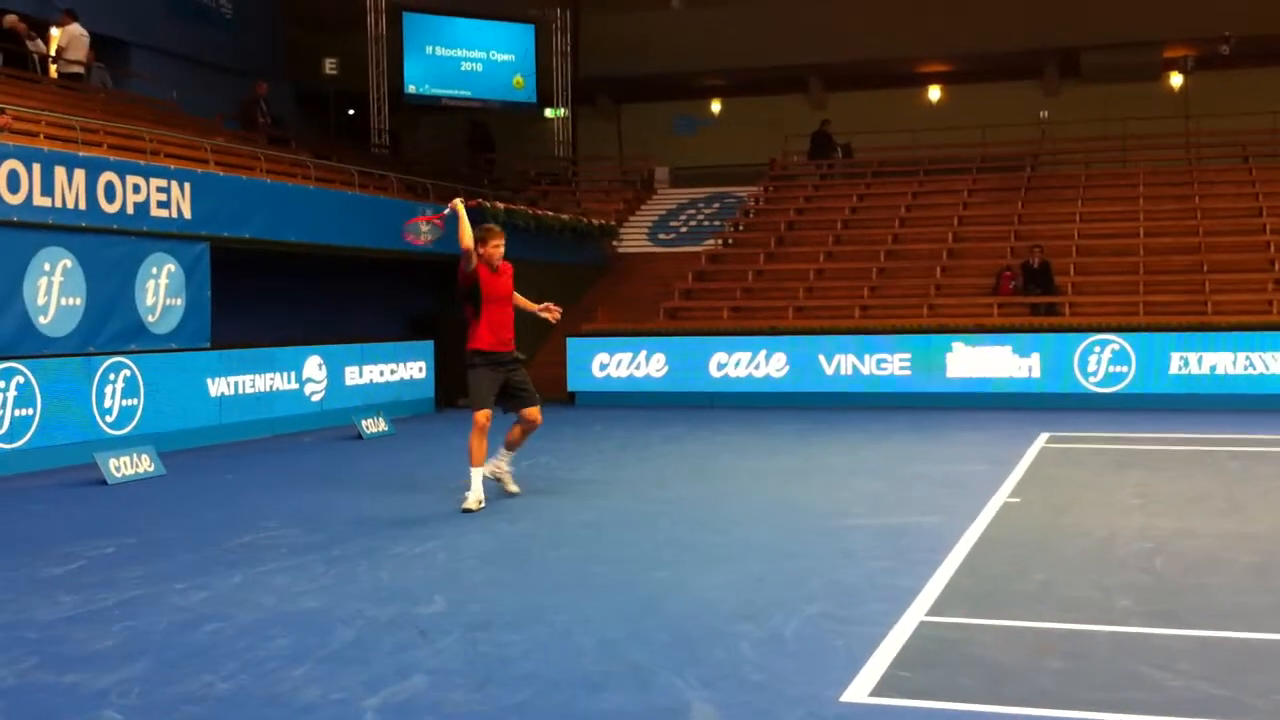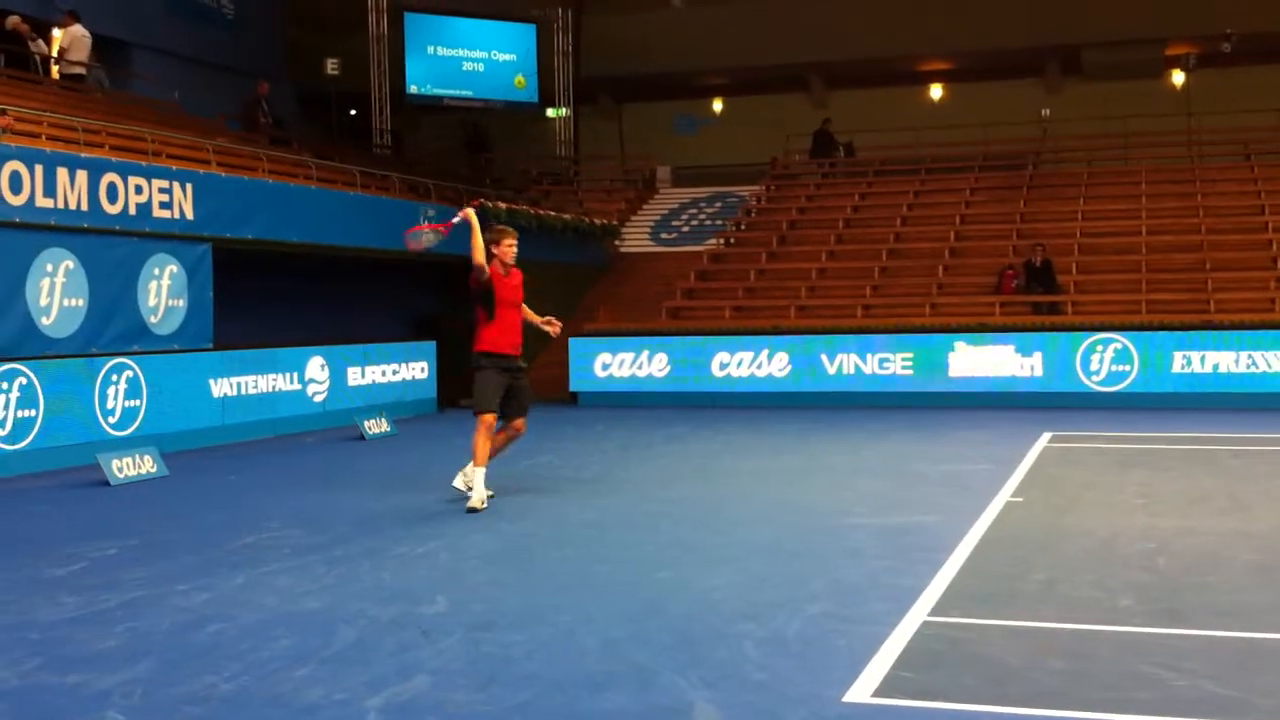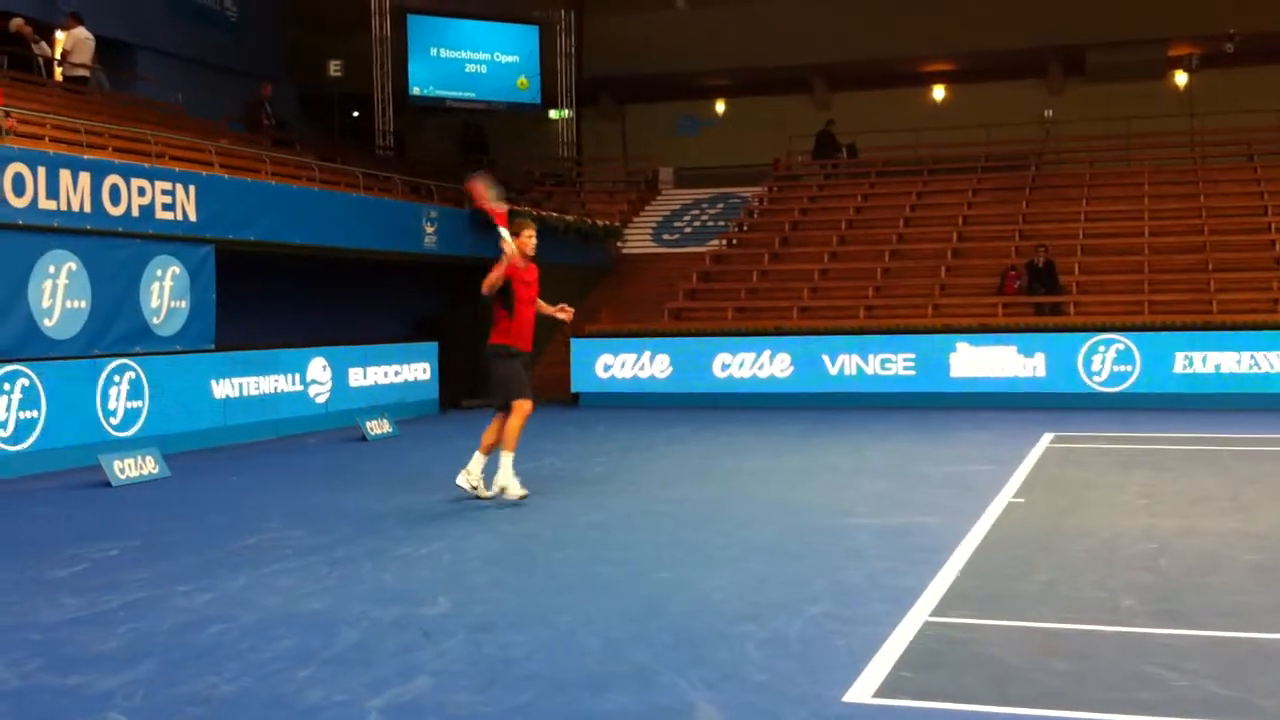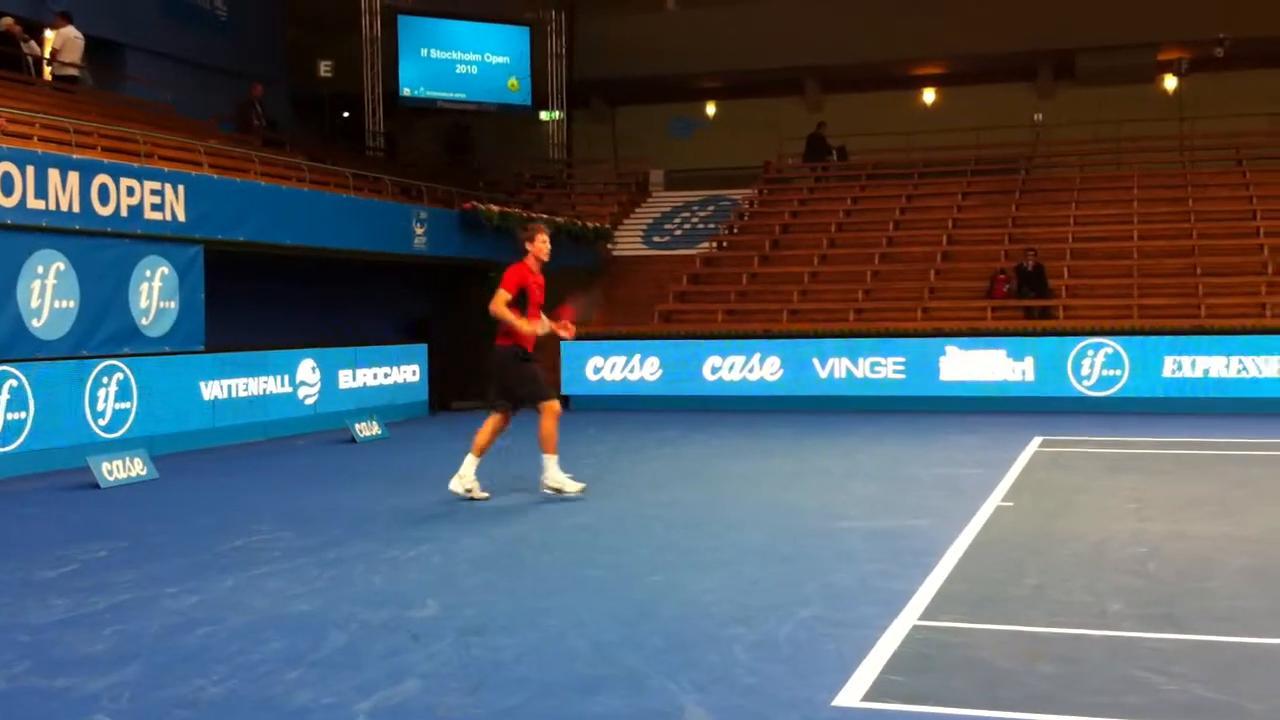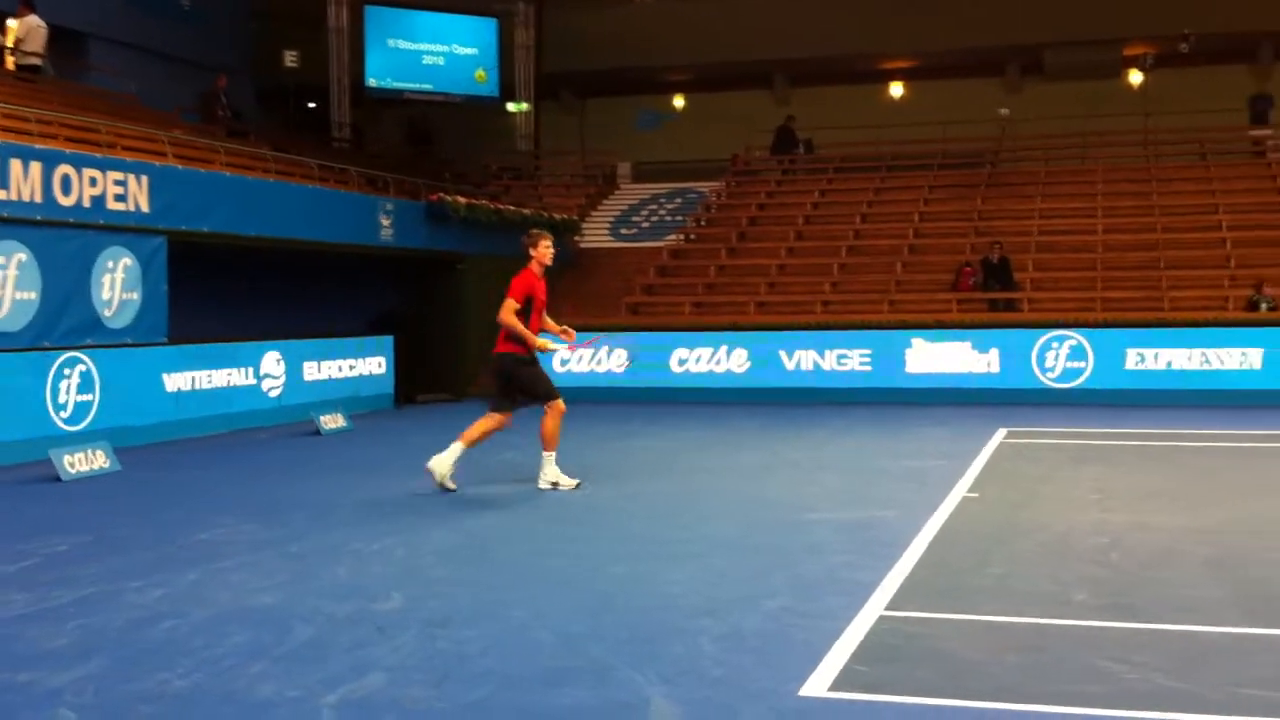
dt=0.2s
person 1, frame 1
left shoulder: (506, 269)
right shoulder: (470, 271)
right elbow: (465, 247)
left wrist: (537, 309)
right wrist: (460, 211)
left hip: (509, 358)
right hip: (481, 360)
left knee: (532, 418)
right knee: (481, 420)
left ankle: (498, 465)
right ankle: (476, 490)
person 1, frame 2
left shoulder: (517, 275)
right shoulder: (485, 277)
right elbow: (478, 262)
left wrist: (539, 321)
right wrist: (473, 221)
left hip: (513, 362)
right hip: (489, 361)
left knee: (516, 427)
right knee: (487, 421)
left ankle: (470, 474)
right ankle: (478, 490)
person 1, frame 3
left shoulder: (533, 270)
right shoulder: (506, 269)
right elbow: (487, 289)
left wrist: (553, 311)
right wrist: (505, 261)
left hip: (521, 352)
right hip: (503, 350)
left knee: (505, 415)
right knee: (522, 406)
left ankle: (472, 473)
right ankle: (505, 476)
person 1, frame 4
left shoulder: (538, 276)
right shoulder: (517, 272)
right elbow: (495, 307)
left wrist: (554, 326)
right wrist: (522, 325)
left hip: (515, 353)
right hip: (512, 352)
left knee: (500, 416)
right knee: (551, 408)
left ankle: (465, 477)
right ankle: (552, 476)
person 1, frame 5
left shoulder: (539, 280)
right shoulder: (524, 280)
right elbow: (505, 317)
left wrist: (557, 329)
right wrist: (534, 340)
left hip: (509, 357)
right hip: (515, 357)
left knee: (499, 418)
right knee: (556, 407)
left ankle: (443, 461)
right ankle: (549, 473)
